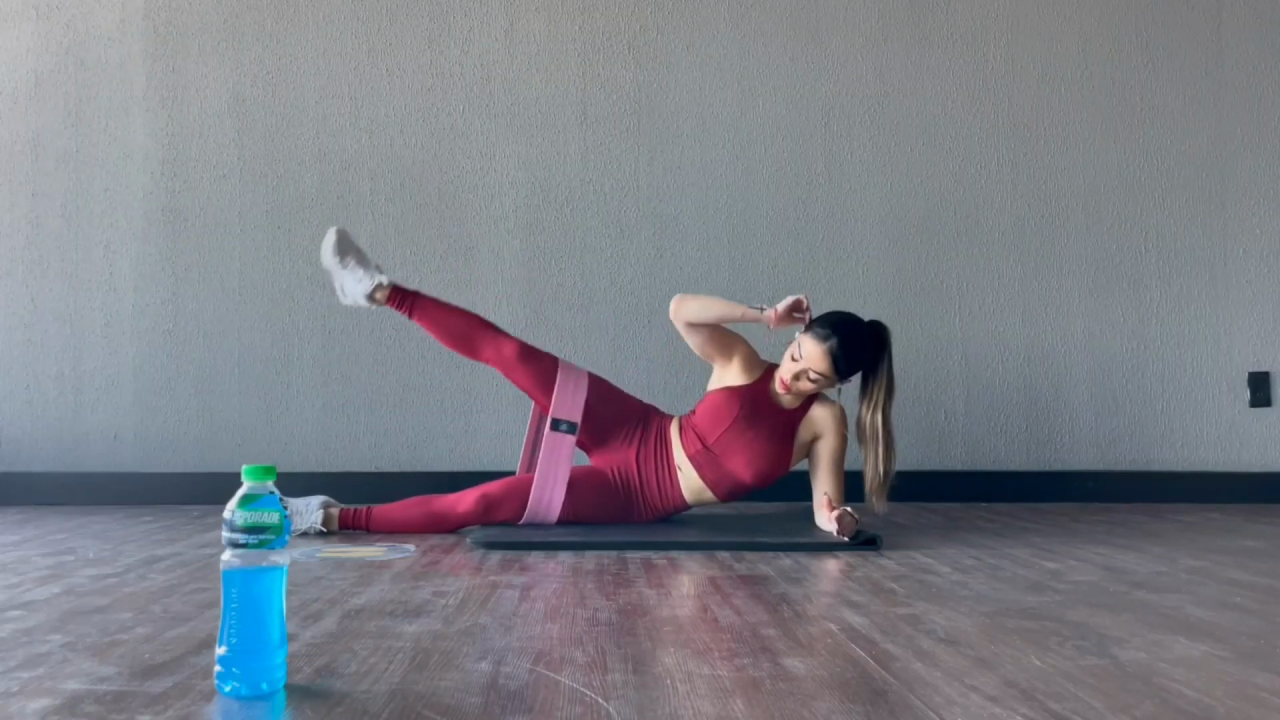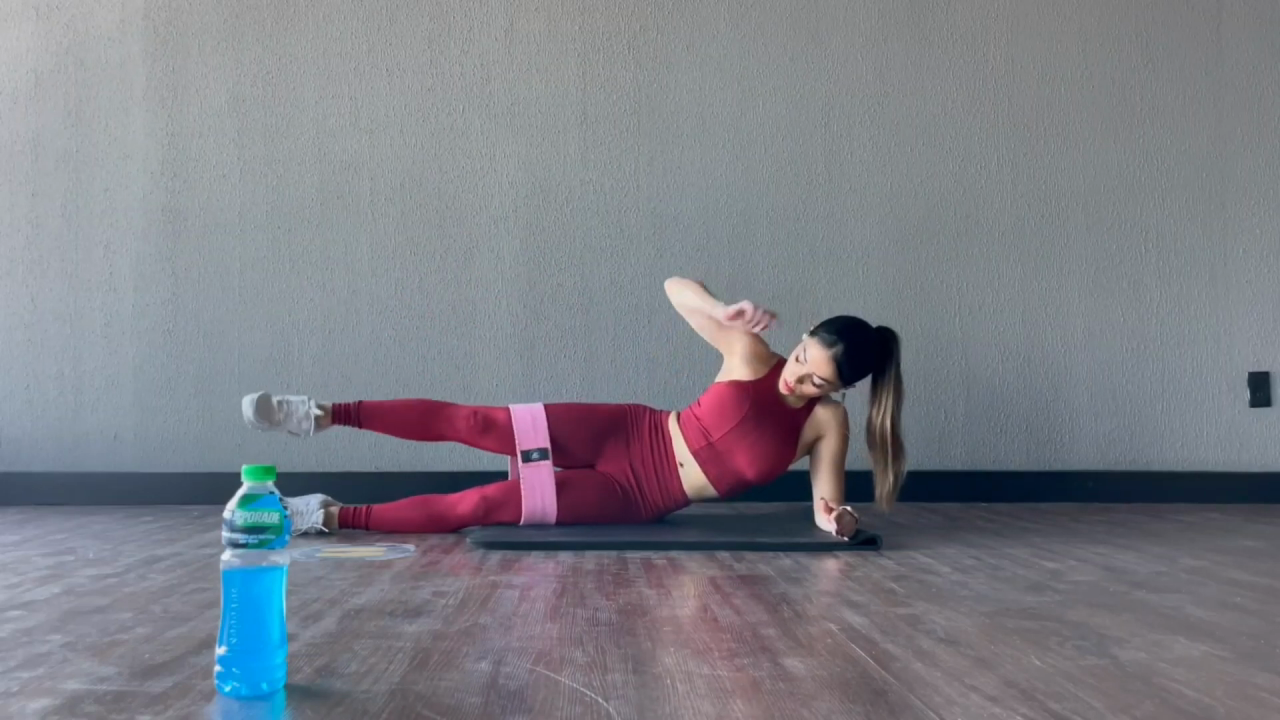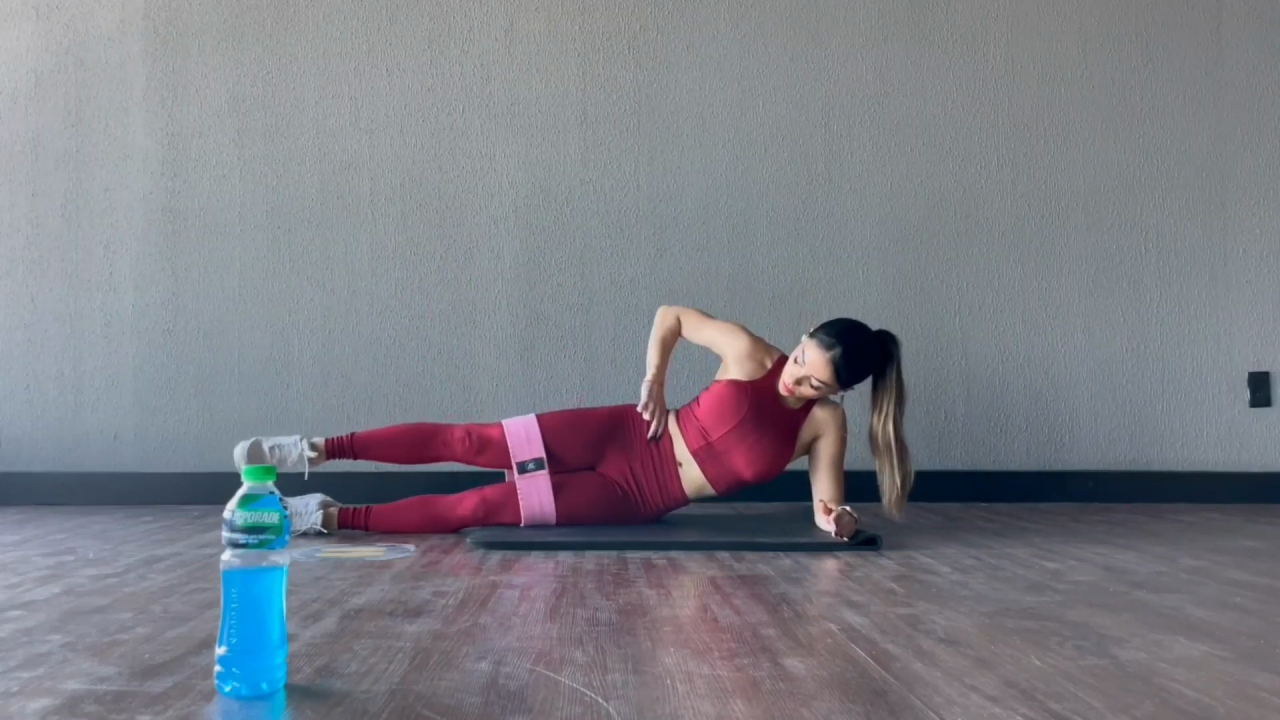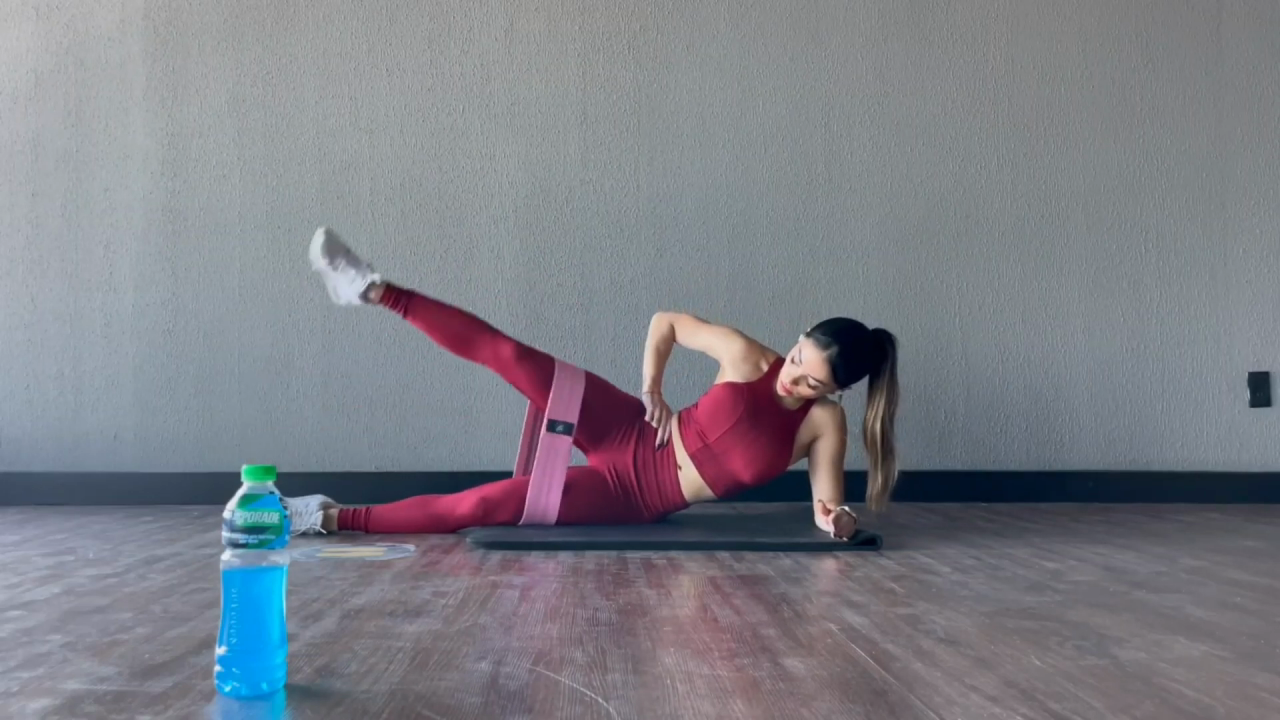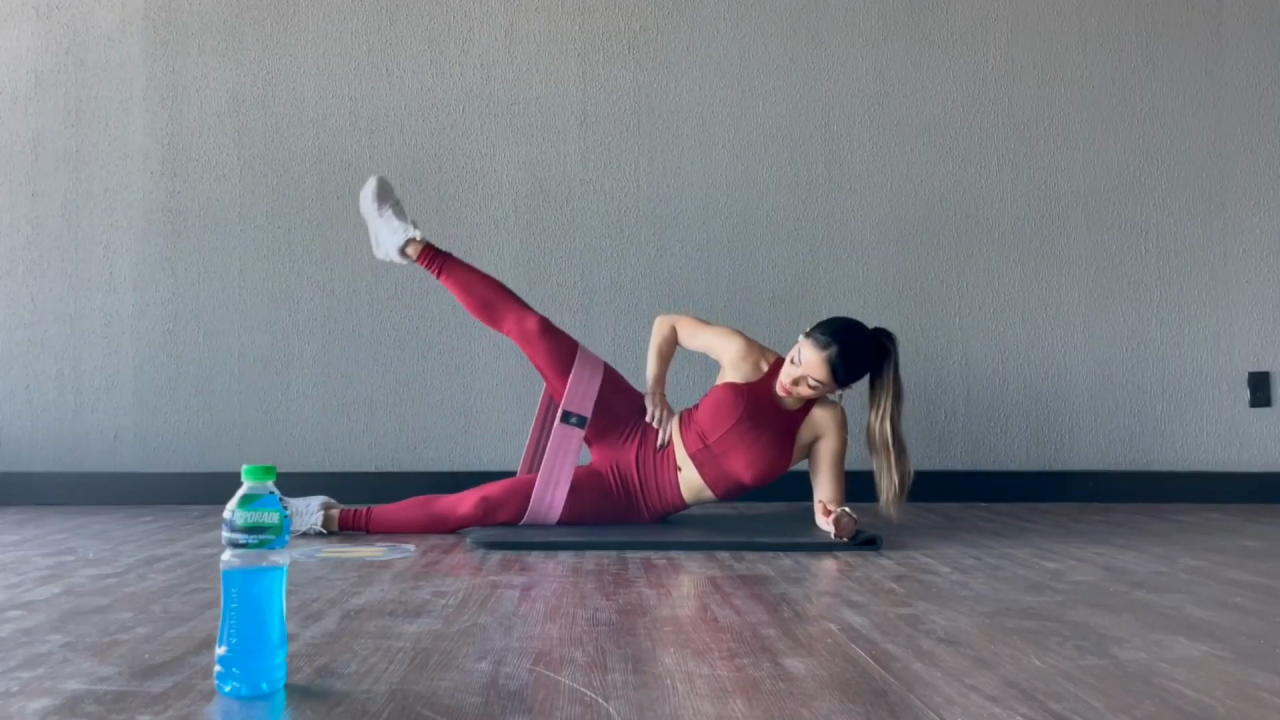
dt=0.4s
person 1, frame 1
left shoulder: (823, 420)
right shoulder: (744, 364)
left elbow: (825, 510)
right elbow: (680, 309)
left wrist: (836, 517)
right wrist: (766, 314)
left hip: (633, 497)
right hip: (636, 442)
left knee: (485, 502)
right knee: (510, 354)
left ankle: (336, 515)
right ankle: (381, 290)
person 1, frame 2
left shoulder: (826, 423)
right shoulder: (751, 355)
left elbow: (827, 509)
right elbow: (675, 286)
left wrist: (836, 517)
right wrist: (727, 312)
left hip: (634, 499)
right hip: (626, 438)
left knee: (484, 504)
right knee: (472, 423)
left ankle: (333, 515)
right ankle: (325, 413)
person 1, frame 3
left shoulder: (824, 422)
right shoulder: (750, 353)
left elbow: (826, 507)
right elbow: (671, 315)
left wrist: (837, 518)
right wrist: (653, 382)
left hip: (635, 498)
right hip: (621, 439)
left knee: (486, 506)
right knee: (470, 441)
left ankle: (332, 515)
right ankle: (318, 448)
person 1, frame 4
left shoulder: (824, 423)
right shoulder: (746, 357)
left elbow: (828, 504)
right elbow: (666, 321)
left wrist: (835, 519)
right wrist: (652, 388)
left hip: (633, 501)
right hip: (628, 440)
left knee: (482, 505)
right knee: (511, 357)
left ankle: (335, 517)
right ankle: (374, 289)
person 1, frame 5
left shoulder: (825, 422)
right shoulder: (747, 357)
left elbow: (829, 509)
right elbow: (668, 325)
left wrist: (835, 520)
right wrist: (655, 391)
left hip: (634, 499)
right hip: (632, 440)
left knee: (484, 505)
right knee: (533, 331)
left ankle: (337, 518)
right ankle: (413, 247)
